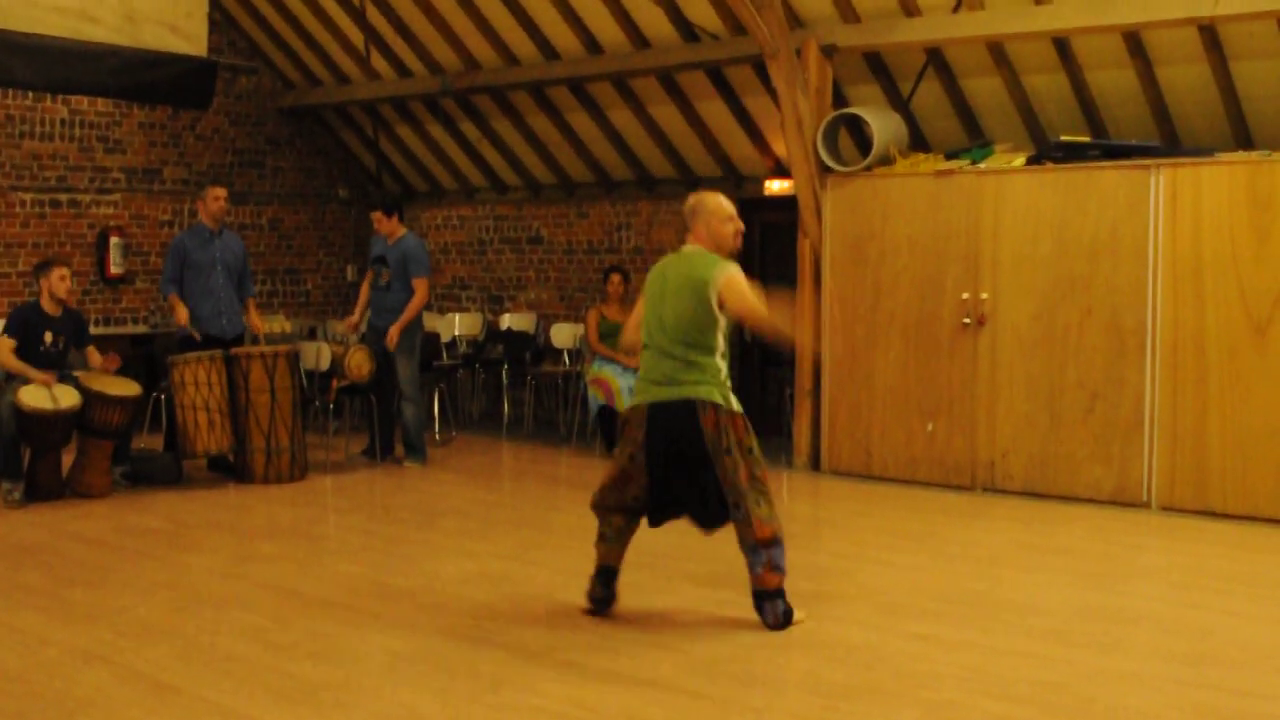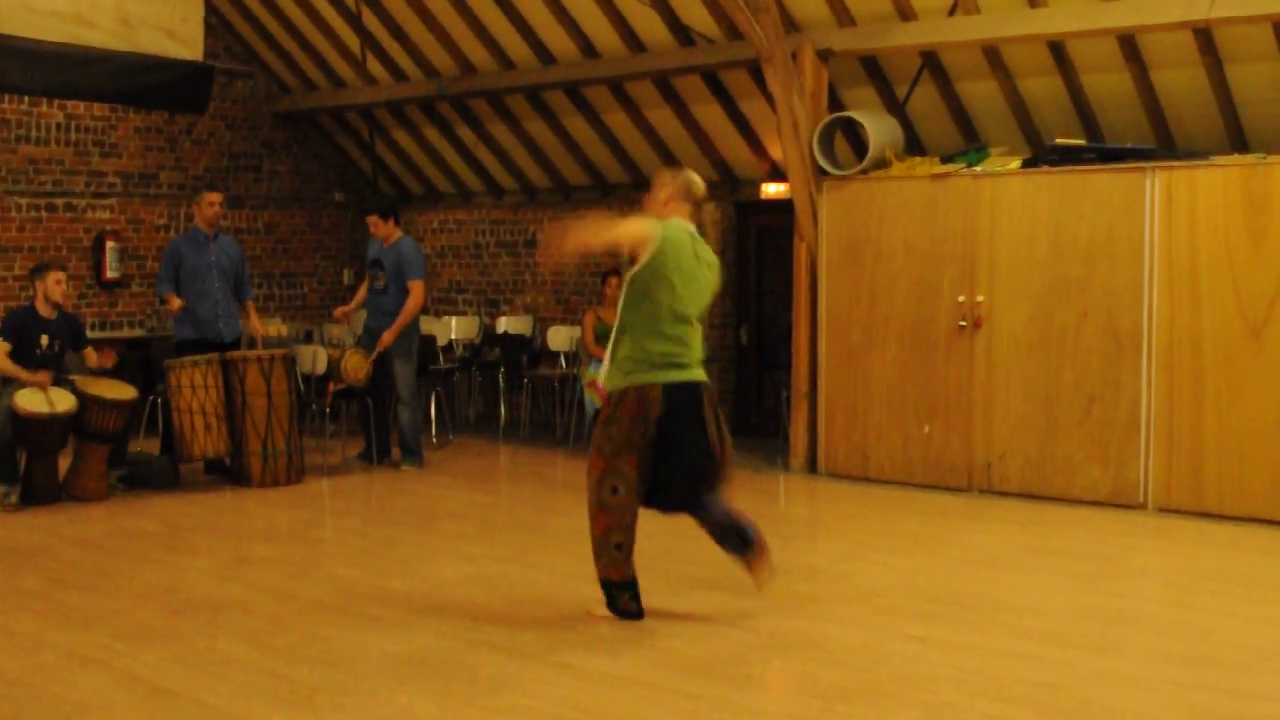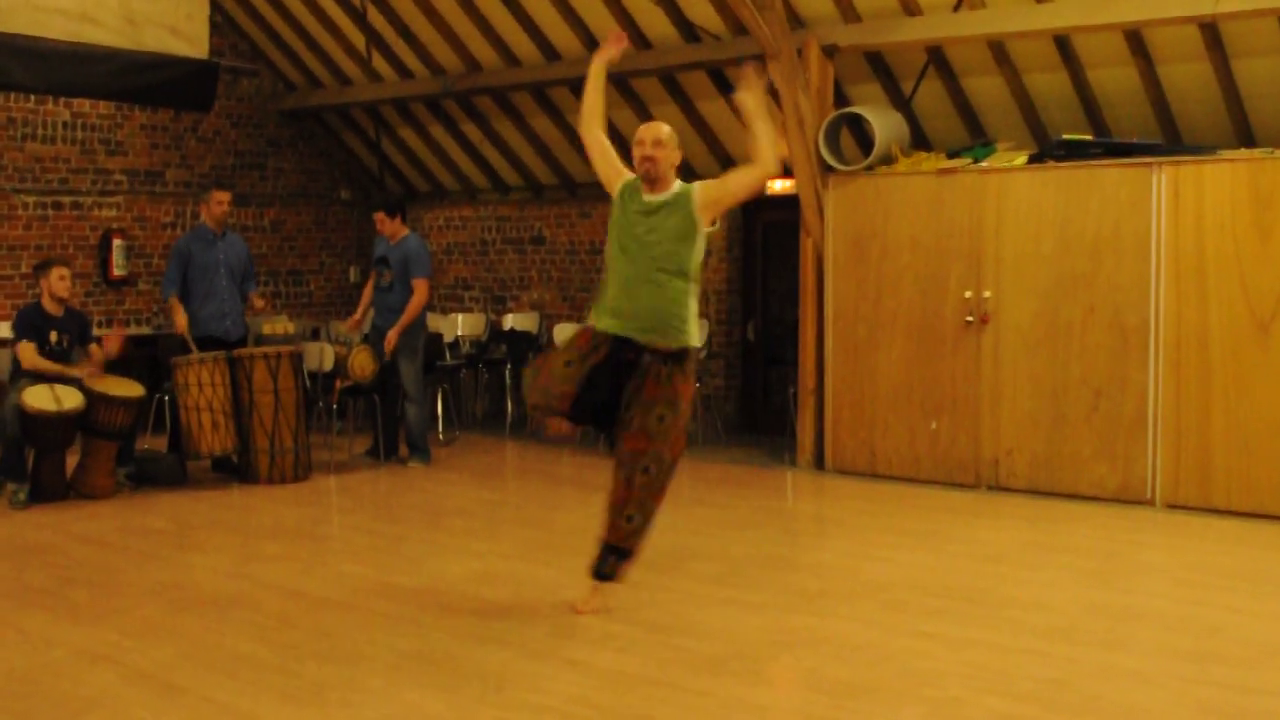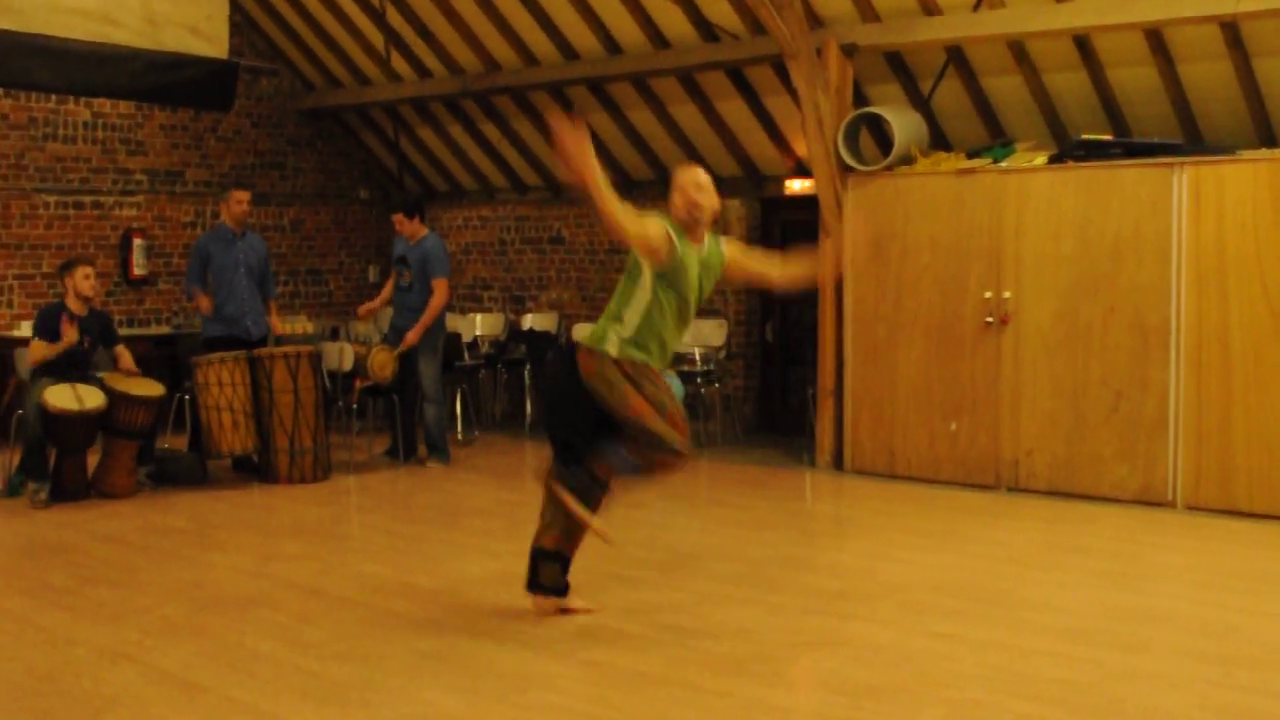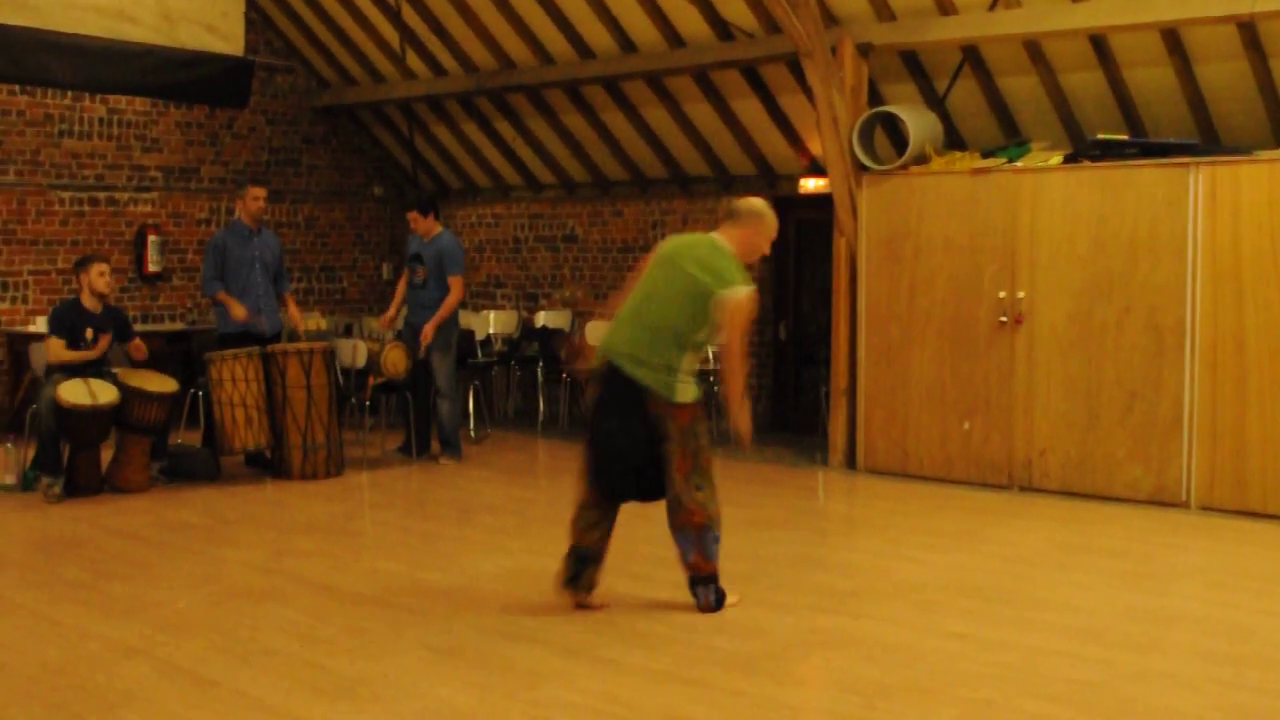
dt=0.2s
person 1, frame 1
left shoulder: (658, 272)
right shoulder: (725, 276)
left elbow: (631, 338)
right elbow: (761, 316)
left hip: (650, 409)
right hip: (707, 410)
left knee: (619, 501)
right knee: (750, 506)
left ankle: (603, 589)
right ankle: (774, 606)
person 1, frame 2
left shoulder: (655, 236)
right shoulder: (706, 262)
left elbow: (604, 232)
left wrist: (561, 240)
left hip: (641, 390)
right hip: (688, 389)
left knee: (608, 492)
right knee: (693, 487)
left ankle: (622, 595)
right ankle: (747, 543)
person 1, frame 3
left shoulder: (700, 200)
right shoulder: (622, 190)
left elbow: (767, 164)
right elbow: (591, 132)
left wrist: (751, 102)
right wrist: (599, 67)
left hip: (668, 353)
right hip: (613, 334)
left knee: (645, 467)
right knee: (549, 385)
left ankle: (609, 566)
right ankle: (549, 393)
person 1, frame 4
left shoulder: (720, 252)
right shoulder: (657, 236)
left elbow: (782, 273)
right elbow: (618, 218)
left wrist: (824, 261)
right wrist: (588, 171)
left hip: (623, 363)
right hip: (605, 359)
right knee: (666, 443)
left ankle: (547, 583)
right ankle: (577, 481)
person 1, frame 5
left shoulder: (677, 245)
right shoulder: (736, 289)
left elbow: (631, 293)
right elbow: (734, 367)
left wrist: (615, 331)
right wrist: (741, 413)
left hip: (613, 370)
right hip: (663, 388)
left knee: (605, 481)
right knee: (690, 487)
left ankle: (578, 573)
right ankle: (707, 587)
person 2, frame 1
left shoulder: (236, 243)
right shoulder: (183, 242)
left elbow: (245, 283)
right elbow: (169, 282)
left wrist: (252, 313)
right wrist: (178, 305)
left hip: (231, 330)
right hip: (196, 331)
left knee: (227, 393)
left ankle: (219, 453)
right ankle: (172, 456)
person 2, frame 2
left shoulder: (232, 246)
right shoulder: (178, 247)
left elbow: (243, 286)
right elbow: (163, 283)
left wrist: (252, 315)
right wrist: (172, 299)
left hip: (228, 334)
right hip: (192, 335)
left ankle: (215, 457)
right ankle: (168, 459)
person 2, frame 3
left shoulder: (239, 244)
right shoulder: (186, 245)
left elbow: (248, 280)
right elbow: (171, 285)
left wrist: (255, 299)
right wrist: (178, 311)
left hip: (235, 332)
right hip: (200, 333)
left ankle: (223, 454)
right ankle: (176, 457)
person 2, frame 4
left shoulder: (258, 244)
right shoulder: (206, 244)
right elbow: (192, 281)
left wrist: (273, 315)
right wrist: (201, 298)
left hip: (255, 332)
right hip: (220, 332)
left ankle: (243, 453)
right ankle: (196, 456)
person 2, frame 5
left shoulder: (272, 240)
right shoulder: (222, 240)
right elbow: (210, 282)
left wrist: (289, 306)
right wrist: (232, 305)
left hip: (268, 327)
right hip: (233, 330)
left ankle: (256, 449)
right ankle: (210, 451)
person 3, frame 1
left shoulder: (413, 247)
right shoulder: (377, 242)
left elbow: (421, 293)
left wrist: (398, 326)
right wrist: (358, 314)
left hip: (404, 330)
right hip: (376, 327)
left knee: (407, 390)
right knee: (376, 388)
left ankle: (415, 451)
right ankle: (380, 447)
person 3, frame 2
left shoulder: (408, 250)
right shoulder: (373, 246)
left elbow: (417, 296)
left wrist: (394, 331)
right wrist: (351, 307)
left hip: (400, 334)
right hip: (372, 330)
left knee: (404, 394)
right knee: (373, 392)
left ankle: (412, 455)
right ankle: (377, 450)
person 3, frame 3
left shoulder: (414, 247)
right shoulder: (380, 243)
left elbow: (421, 295)
left wrist: (398, 329)
right wrist: (361, 313)
left hip: (407, 331)
right hip: (379, 327)
left knee: (411, 391)
right knee: (381, 389)
left ankle: (419, 451)
right ankle: (385, 447)
person 3, frame 4
left shoulder: (433, 247)
right shoulder: (399, 243)
left elbow: (441, 294)
left wrist: (418, 329)
right wrist: (377, 303)
left hip: (425, 331)
right hip: (398, 327)
left knee: (430, 391)
right knee: (399, 389)
left ankle: (438, 451)
right ankle: (404, 446)
person 3, frame 5
left shoulder: (448, 244)
right shoulder: (413, 240)
left elbow: (456, 291)
left wrist: (433, 324)
right wrist: (394, 310)
left hip: (440, 327)
right hip: (412, 324)
left knee: (443, 387)
right knee: (413, 385)
left ankle: (450, 448)
right ankle: (416, 443)
person 4, frame 1
left shoulder: (75, 318)
right shoulder: (23, 314)
left elbow: (89, 352)
left wrist: (103, 364)
right wrist: (34, 374)
left hip: (61, 379)
right hip: (25, 380)
left ankle: (116, 465)
person 4, frame 2
left shoulder: (70, 321)
left elbow: (87, 355)
left wrist: (100, 362)
right wrist: (29, 377)
left hip: (58, 384)
right hip: (21, 383)
person 4, frame 3
left shoulder: (77, 318)
right shoulder: (28, 315)
left elbow: (93, 354)
right elbow: (28, 361)
left wrist: (107, 352)
right wrist: (73, 371)
left hip: (66, 382)
right hip: (30, 381)
left ankle: (120, 465)
person 4, frame 4
left shoulder: (100, 318)
right shoulder: (50, 315)
left elbow: (120, 350)
right elbow: (34, 358)
left wrist: (127, 365)
right wrist: (64, 343)
left hip: (85, 380)
right hip: (50, 379)
right knee: (33, 408)
left ankle: (140, 465)
right ankle: (37, 479)
person 4, frame 5
left shoulder: (115, 315)
right shoulder: (65, 311)
left elbow: (134, 347)
right elbow: (53, 356)
left wrist: (140, 352)
right wrist: (93, 353)
left hip: (99, 375)
right hip: (65, 376)
right knee: (47, 403)
right ankle: (50, 474)
